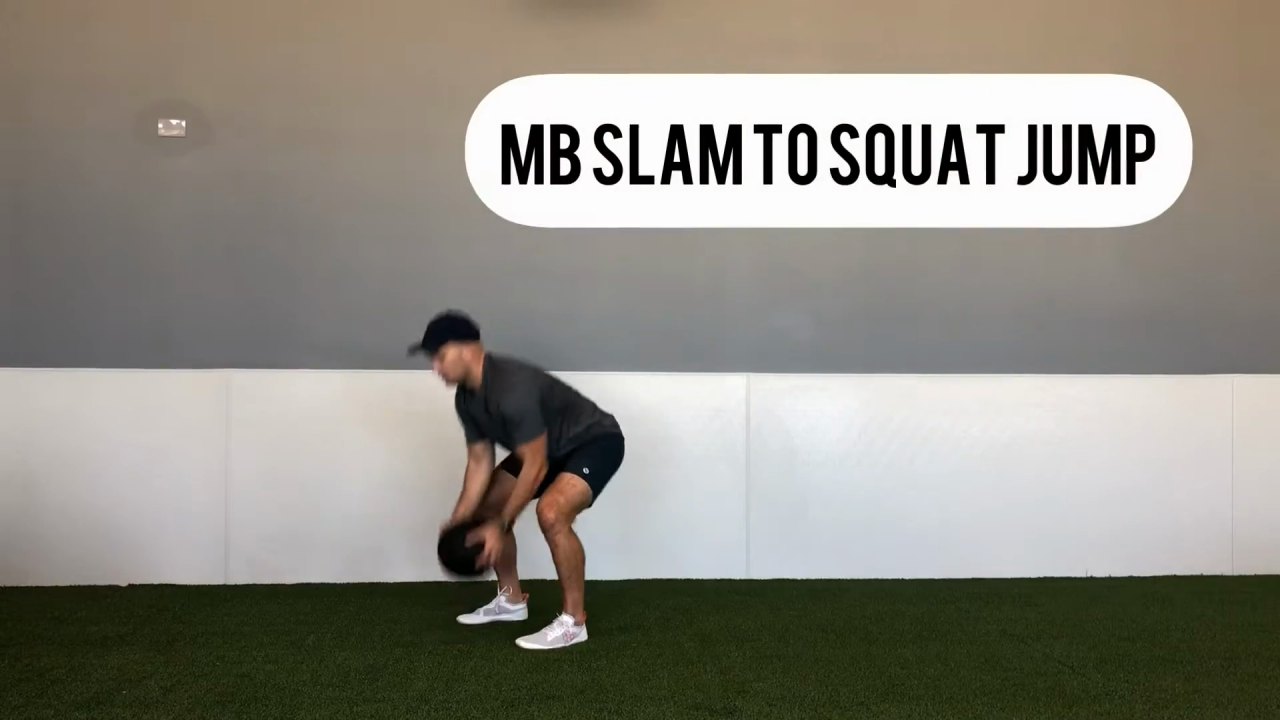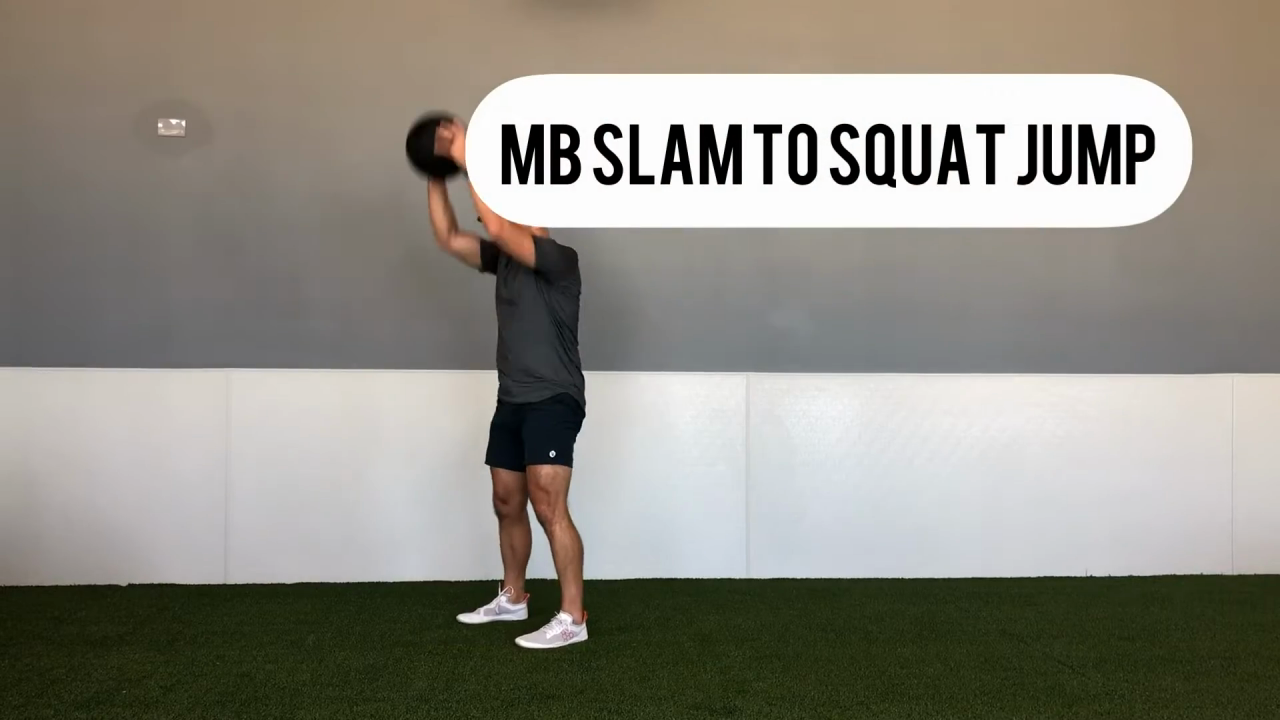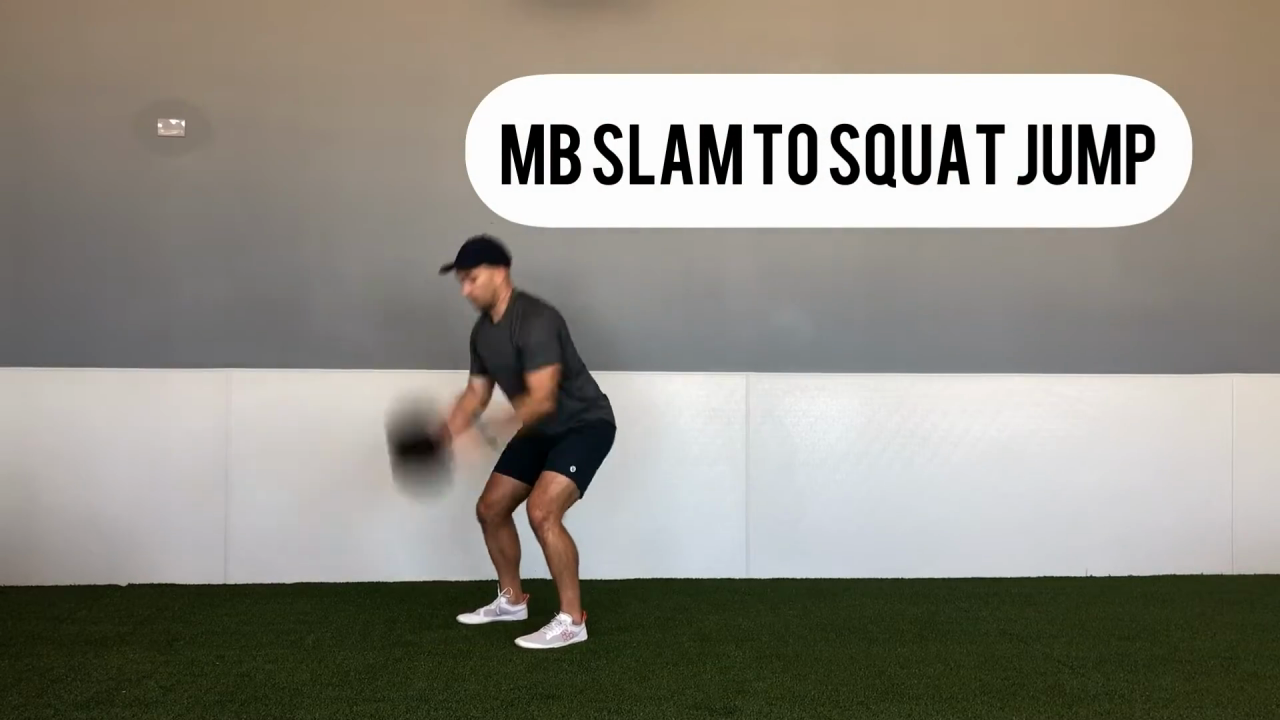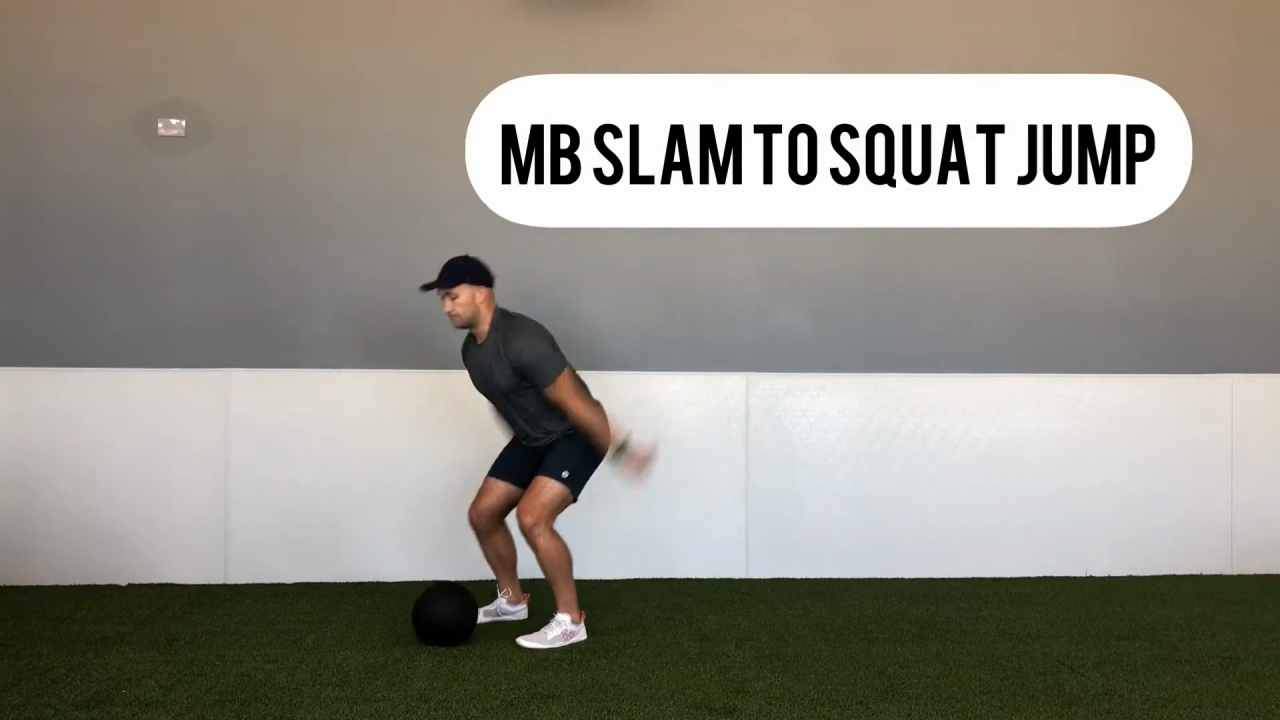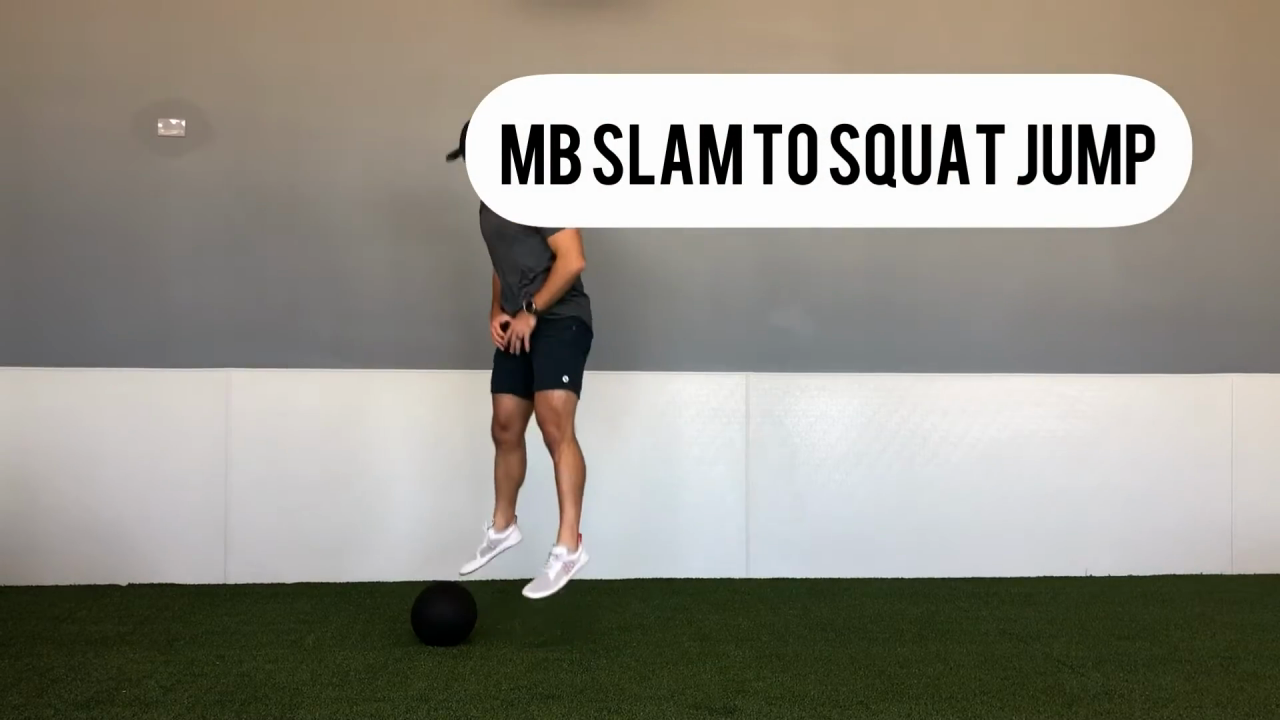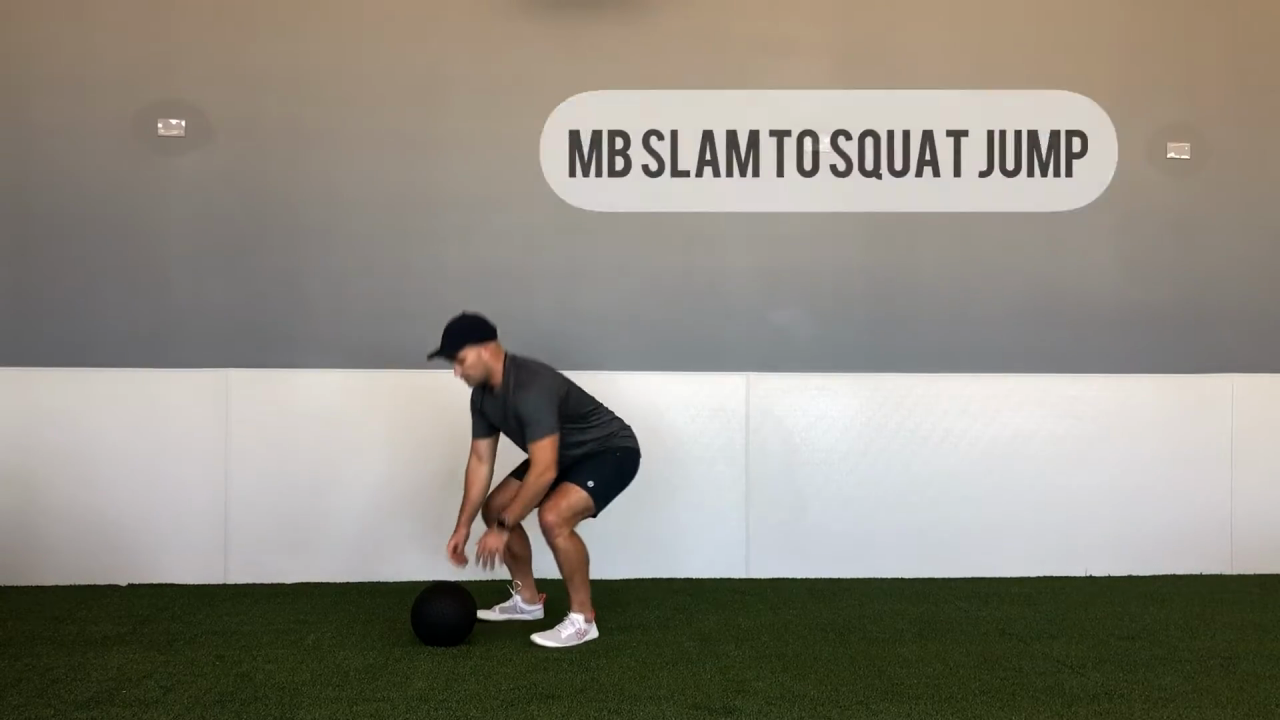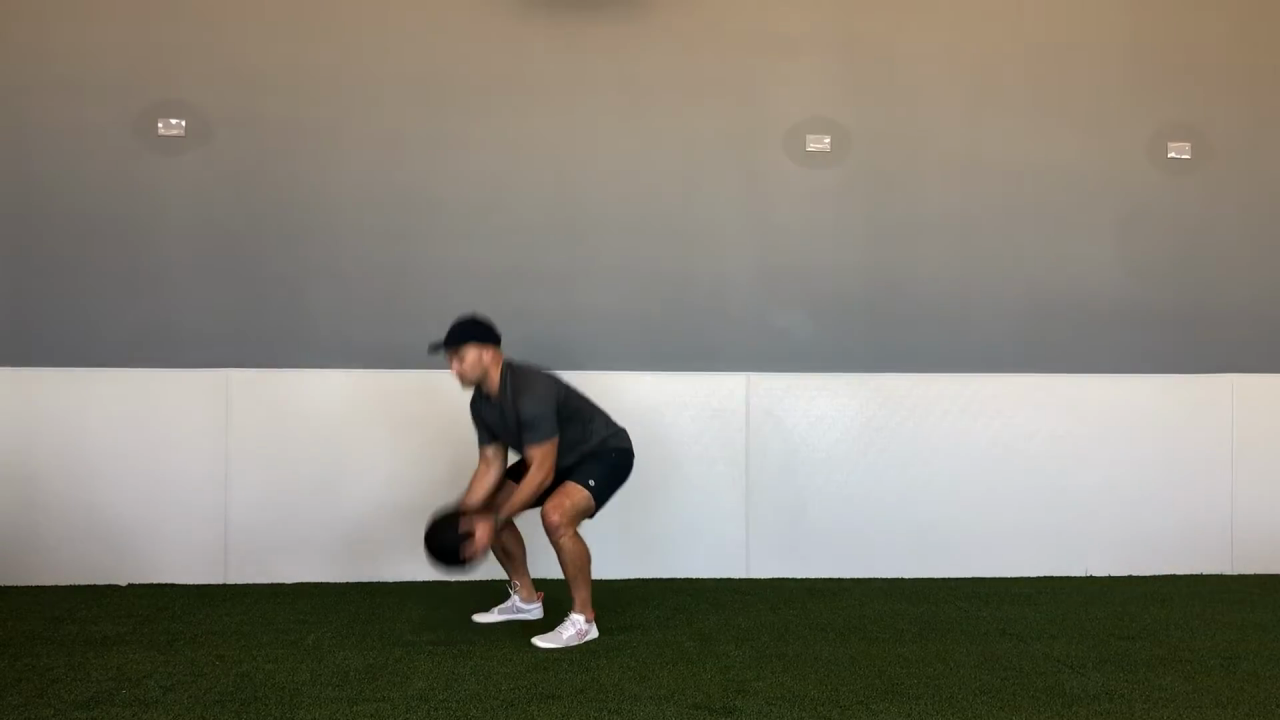
dt=0.5s
person 1, frame 1
left shoulder: (512, 388)
right shoulder: (466, 396)
left elbow: (535, 469)
right elbow: (481, 460)
left wrist: (499, 523)
right wrist: (459, 518)
left hip: (594, 443)
right hip: (551, 449)
left knee: (552, 512)
right knee: (487, 516)
left ankle: (574, 621)
right ankle: (511, 599)
person 1, frame 2
left shoulder: (559, 261)
right shoulder: (505, 258)
left elbow: (502, 230)
right elbow: (449, 237)
left wrist: (468, 161)
right wrist: (436, 179)
left hip: (553, 402)
right hip: (512, 404)
left knee: (549, 509)
right knee: (507, 506)
left ankle: (573, 618)
right ankle: (512, 598)
person 1, frame 3
left shoulder: (535, 321)
right shoulder: (482, 330)
left elbow: (543, 399)
right elbow: (477, 392)
left wrist: (486, 431)
right wrist: (450, 426)
left hip: (584, 425)
right hip: (540, 431)
left knee: (542, 512)
right knee: (490, 509)
left ankle: (571, 620)
right ankle: (512, 599)
person 1, frame 4
left shoulder: (520, 340)
right shoulder: (471, 348)
left elbow: (572, 400)
left wrist: (618, 448)
left hip: (575, 437)
right hip: (533, 438)
left knee: (533, 517)
right knee: (482, 512)
left ankle: (570, 619)
right ankle: (512, 599)
person 1, frame 5
right shoulder: (490, 204)
left elbow: (572, 259)
left wrist: (531, 312)
right wrist: (497, 313)
left hip: (560, 321)
right hip: (518, 327)
left knee: (555, 430)
right knee: (505, 430)
left ankle: (569, 547)
right ankle: (502, 526)
person 1, frame 6
left shoulder: (531, 389)
right shoulder: (483, 396)
left elbow: (544, 471)
right elbow: (480, 461)
left wrist: (504, 528)
right wrist: (463, 527)
left hip: (612, 451)
right hip: (568, 456)
left knee: (554, 518)
right knee: (495, 508)
left ankle: (582, 618)
right ankle: (528, 599)
person 1, frame 7
left shoulder: (530, 391)
right shoulder: (482, 401)
left elbow: (542, 474)
right elbow: (491, 466)
left wrist: (492, 523)
right wrist: (464, 516)
left hip: (604, 453)
left knee: (557, 516)
right knee: (489, 516)
left ankle: (583, 618)
right ankle: (526, 597)
